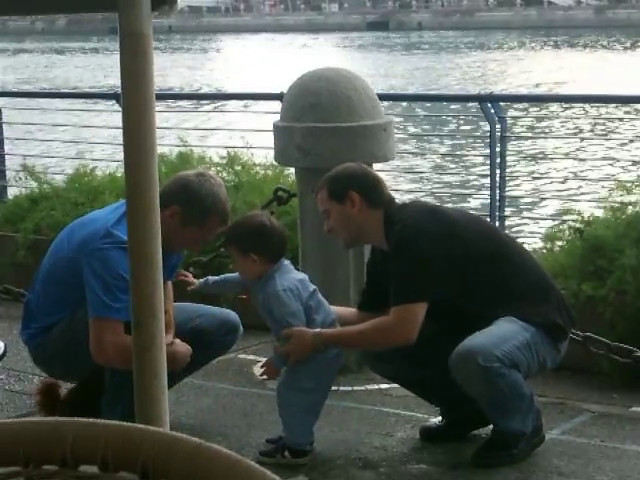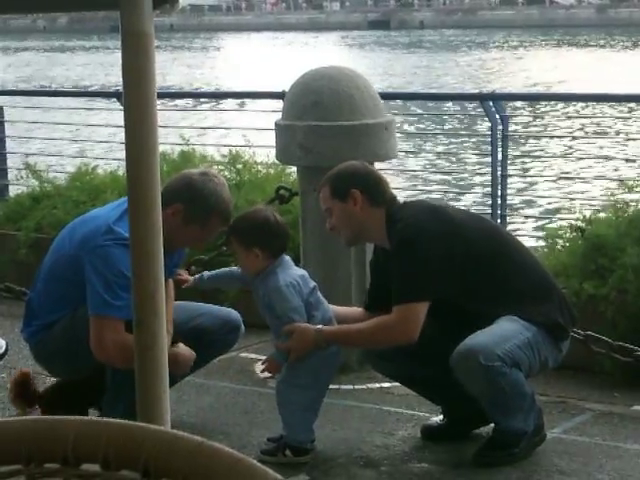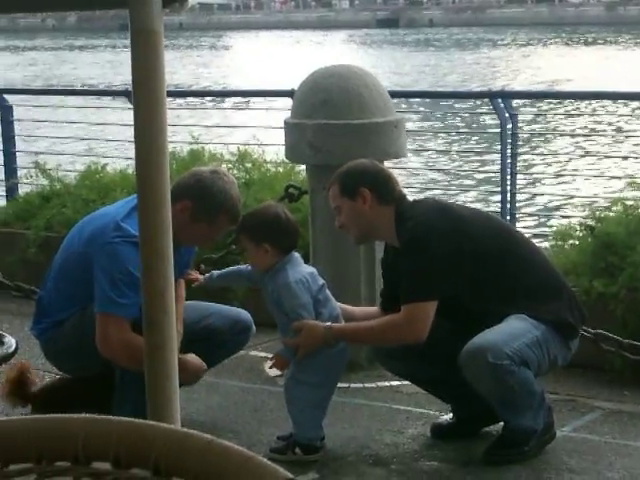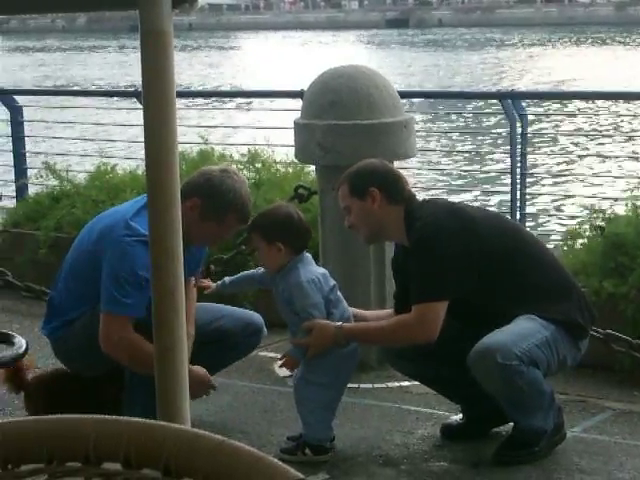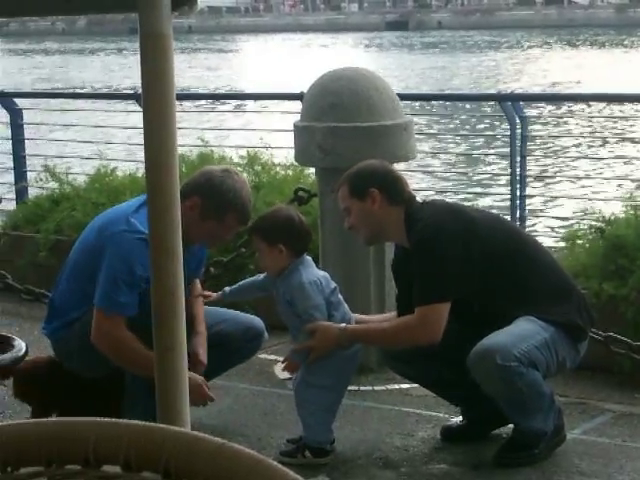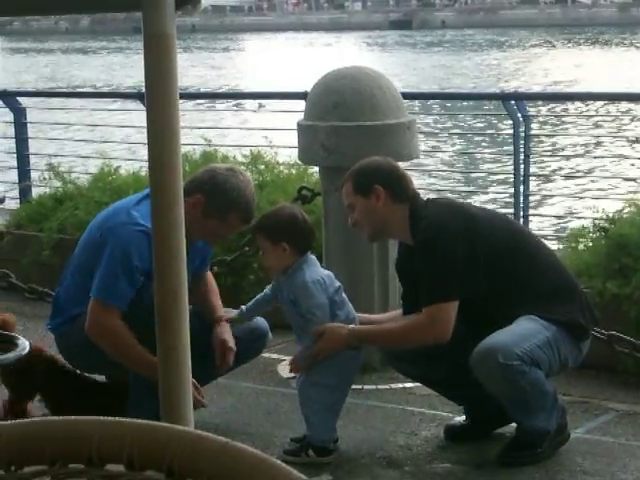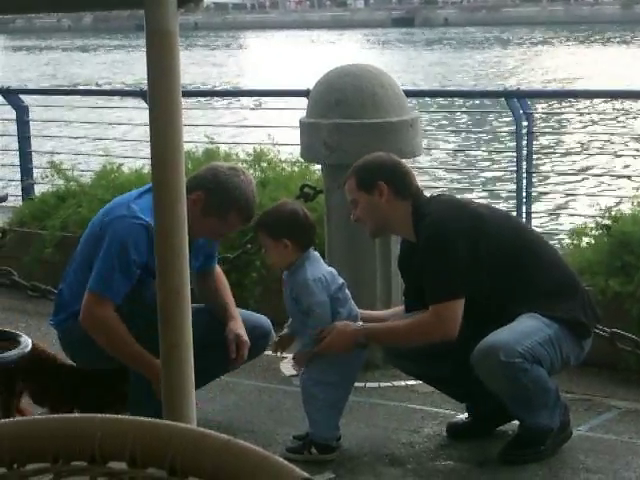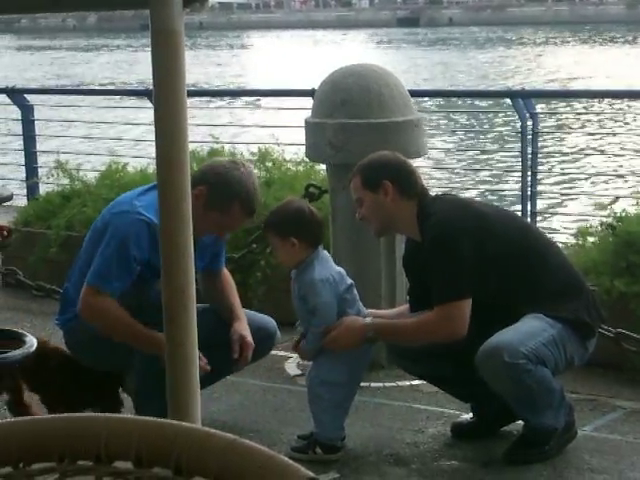
dt=0.2s
person 1, frame 1
left shoulder: (416, 231)
right shoulder: (387, 247)
left elbow: (403, 328)
right elbow: (368, 316)
left wrist: (319, 339)
left hip: (535, 323)
right hip: (474, 323)
left knee: (473, 357)
right knee: (377, 346)
left ankle: (522, 426)
right ankle: (465, 409)
person 1, frame 2
left shoulder: (418, 229)
right shoulder: (389, 245)
left elbow: (405, 328)
right elbow: (375, 316)
left wrist: (320, 336)
left hip: (536, 322)
right hip: (476, 321)
left knee: (474, 356)
right knee: (379, 344)
left ankle: (524, 424)
right ankle: (466, 408)
person 1, frame 3
left shoulder: (427, 228)
right shoulder: (400, 241)
left elbow: (413, 327)
right elbow: (390, 315)
left wrist: (329, 334)
left hip: (545, 320)
right hip: (485, 319)
left knee: (484, 355)
right knee: (388, 342)
left ankle: (533, 422)
right ankle: (476, 406)
person 1, frame 4
left shoulder: (436, 228)
right shoulder: (410, 242)
left elbow: (424, 327)
right elbow: (405, 317)
left wrist: (340, 333)
left hip: (555, 320)
right hip: (496, 319)
left knee: (493, 355)
right knee: (398, 343)
left ankle: (543, 422)
right ankle: (485, 407)
person 1, frame 5
left shoulder: (437, 228)
right shoulder: (410, 244)
left elbow: (427, 328)
right elbow: (410, 319)
left wrist: (344, 335)
right wrist: (347, 320)
left hip: (554, 322)
right hip: (494, 322)
left knee: (493, 357)
right knee: (398, 345)
left ankle: (544, 424)
right ankle: (485, 408)
person 1, frame 6
left shoulder: (441, 227)
right shoulder: (413, 243)
left elbow: (436, 327)
right elbow: (416, 317)
left wrist: (352, 336)
right wrist: (352, 320)
left hip: (556, 321)
right hip: (495, 321)
left knee: (495, 356)
right knee: (398, 344)
left ankle: (547, 423)
right ankle: (488, 407)
person 1, frame 7
left shoulder: (444, 224)
right shoulder: (415, 240)
left elbow: (444, 325)
right elbow: (417, 314)
left wrist: (359, 334)
right wrist: (356, 317)
left hip: (558, 319)
right hip: (500, 319)
left knee: (497, 354)
right knee: (400, 343)
left ankle: (549, 421)
right ankle: (490, 405)
person 1, frame 8
left shoulder: (450, 224)
right shoulder: (420, 240)
left elbow: (451, 324)
right elbow: (422, 312)
left wrist: (368, 330)
right wrist: (360, 316)
left hip: (562, 318)
right hip: (502, 318)
left knee: (501, 355)
right knee: (405, 343)
left ankle: (555, 420)
right ankle: (495, 405)
person 2, frame 1
left shoulder: (280, 289)
right shoulder: (268, 274)
right elbow: (236, 282)
left wrist: (278, 361)
right wrist: (202, 284)
left hip: (318, 349)
left knee: (294, 394)
right knee: (291, 392)
left ankle: (297, 448)
right ankle: (297, 437)
person 2, frame 2
left shoulder: (281, 285)
right shoulder: (266, 271)
right elbow: (233, 276)
left wrist: (279, 357)
right wrist: (198, 280)
left hip: (316, 347)
left knee: (292, 391)
right knee: (291, 389)
left ankle: (298, 446)
right ankle: (299, 435)
person 2, frame 3
left shoulder: (290, 281)
right shoulder: (274, 269)
right elbow: (243, 274)
left wrist: (287, 353)
right wrist: (208, 279)
left hip: (323, 344)
left knee: (300, 388)
right knee: (298, 387)
left ankle: (307, 444)
right ankle: (309, 433)
person 2, frame 4
left shoulder: (302, 280)
right shoulder: (284, 270)
right elbow: (255, 278)
left wrist: (296, 353)
right wrist: (220, 286)
left hip: (335, 345)
left knee: (310, 389)
right knee: (306, 387)
left ankle: (317, 444)
right ankle: (318, 434)
person 2, frame 5
left shoulder: (303, 282)
right shoulder: (283, 275)
right elbow: (257, 284)
left wrist: (298, 356)
right wrist: (223, 295)
left hip: (335, 348)
left knee: (311, 391)
right knee: (305, 389)
left ankle: (318, 447)
right ankle: (318, 436)
person 2, frame 6
left shoulder: (306, 281)
right shoulder: (289, 274)
left elbow: (321, 323)
right elbow: (272, 295)
left wrist: (304, 355)
right wrist: (243, 314)
left knee: (315, 389)
right knee: (311, 388)
left ankle: (321, 445)
right ankle: (321, 435)
person 2, frame 7
left shoulder: (309, 278)
right shoulder: (298, 269)
left elbow: (321, 320)
left wrist: (305, 351)
right wrist: (290, 332)
left knee: (317, 387)
right knee: (313, 385)
left ankle: (323, 443)
right ankle: (324, 432)
person 2, frame 8
left shoulder: (317, 278)
right shoulder: (309, 266)
left elbow: (325, 319)
left wrist: (308, 348)
right wrist: (303, 335)
left knee: (323, 386)
right knee: (319, 384)
left ankle: (328, 443)
right ankle: (329, 432)
person 3, frame 1
left shoulder: (167, 228)
right shoulder: (112, 246)
left elbow: (164, 282)
right elbow: (106, 348)
left wrist: (168, 336)
right wrist: (170, 356)
left hip: (115, 322)
left knee: (225, 326)
left ankle: (127, 389)
right ankle: (121, 421)
person 3, frame 2
left shoulder: (169, 225)
right shoulder: (114, 244)
left elbow: (165, 281)
right elbow: (107, 345)
left wrist: (166, 335)
right wrist: (172, 358)
left hip: (121, 319)
left knee: (226, 325)
left ankle: (127, 387)
right ankle: (121, 420)
person 3, frame 3
left shoulder: (178, 223)
right shoulder: (124, 241)
left elbow: (177, 280)
right elbow: (110, 342)
left wrist: (174, 336)
right wrist: (180, 365)
left hip: (126, 318)
left knee: (237, 325)
right ankle: (130, 417)
person 3, frame 4
left shoulder: (192, 223)
right shoulder: (133, 240)
left elbow: (187, 281)
right elbow: (115, 339)
left wrist: (187, 337)
left hip: (144, 322)
left knee: (249, 328)
left ankle: (152, 387)
right ankle: (141, 419)
person 3, frame 5
left shoulder: (192, 224)
right shoulder: (132, 237)
left elbow: (190, 282)
right elbow: (105, 334)
left wrist: (199, 335)
left hip: (146, 327)
left knee: (250, 332)
left ankle: (153, 392)
right ankle: (142, 421)
person 3, frame 6
left shoulder: (197, 220)
right shoulder: (134, 230)
left elbow: (199, 277)
right elbow: (99, 323)
left wrist: (221, 323)
left hip: (148, 325)
left knee: (253, 334)
left ankle: (159, 391)
right ankle: (145, 419)
person 3, frame 7
left shoulder: (201, 217)
right shoulder: (133, 225)
left elbow: (208, 273)
right elbow: (93, 313)
left wrist: (233, 319)
right wrist: (156, 371)
left hip: (148, 323)
left knee: (257, 332)
left ankle: (161, 390)
right ankle: (147, 417)
person 3, frame 8
left shoulder: (210, 219)
right shoulder: (137, 221)
left elbow: (214, 274)
right elbow: (91, 305)
left wrist: (238, 320)
right wrist: (164, 348)
left hip: (160, 321)
left knee: (263, 332)
left ankle: (165, 390)
right ankle: (152, 416)
